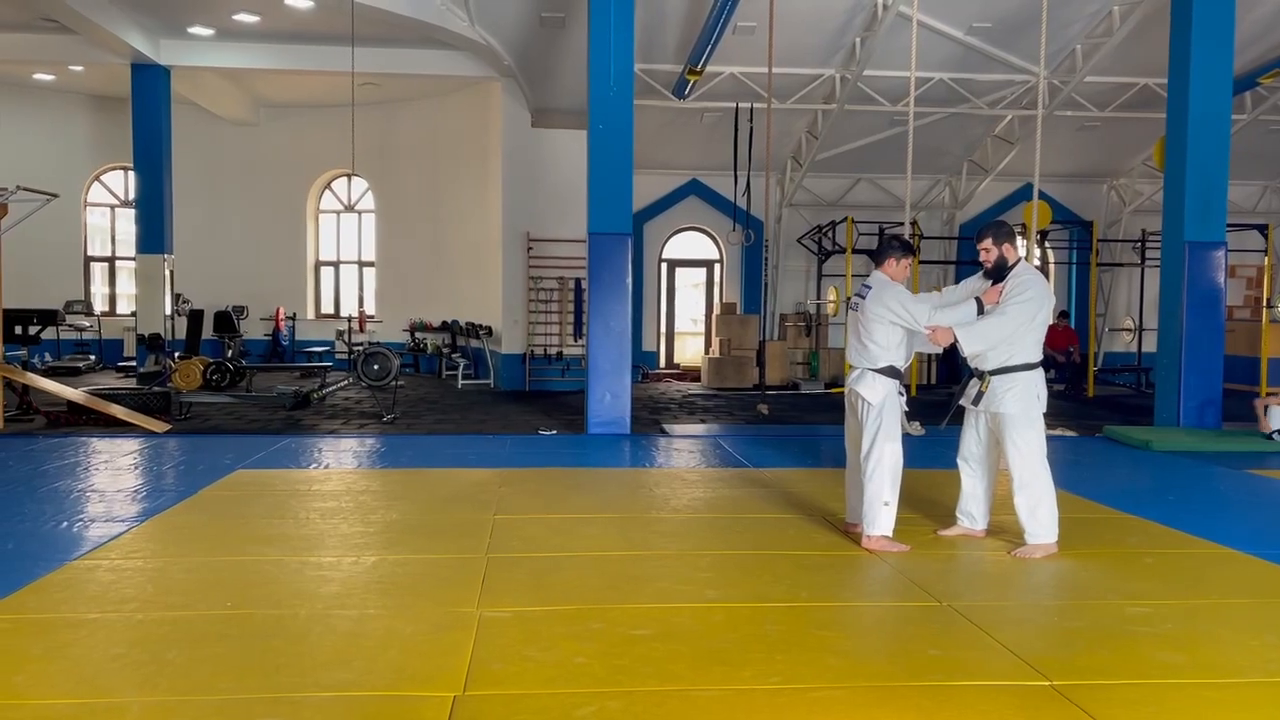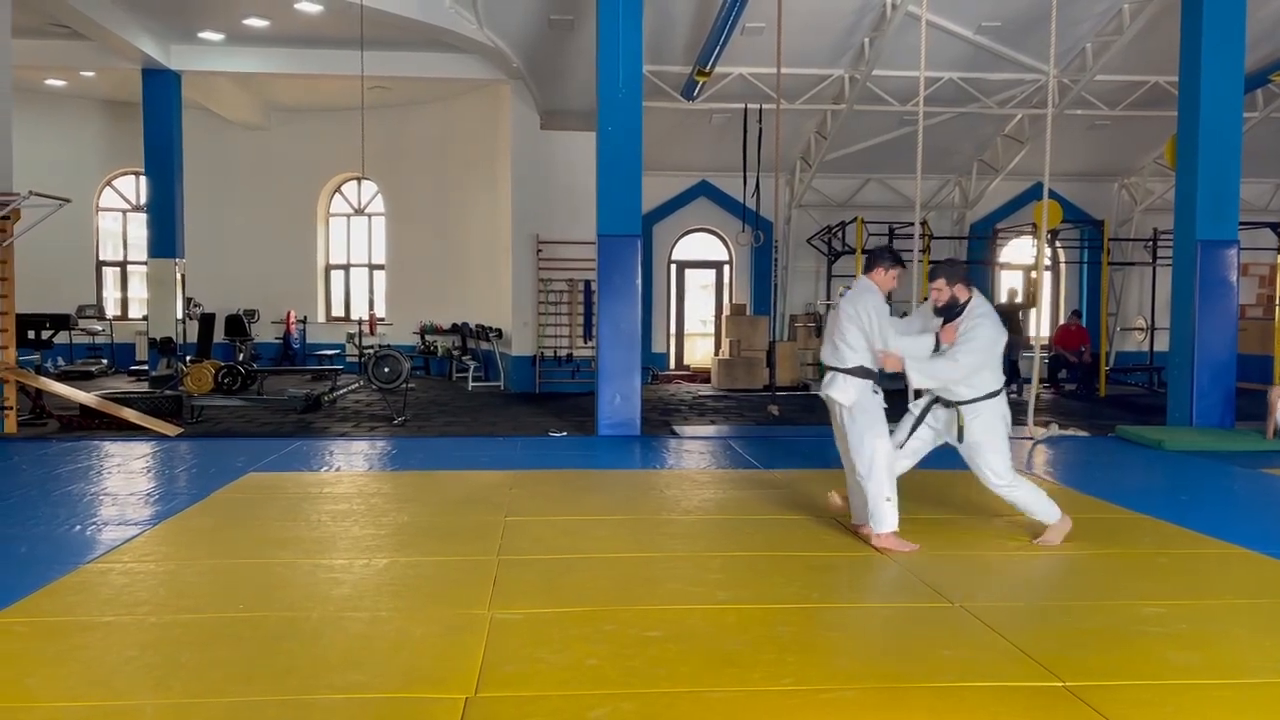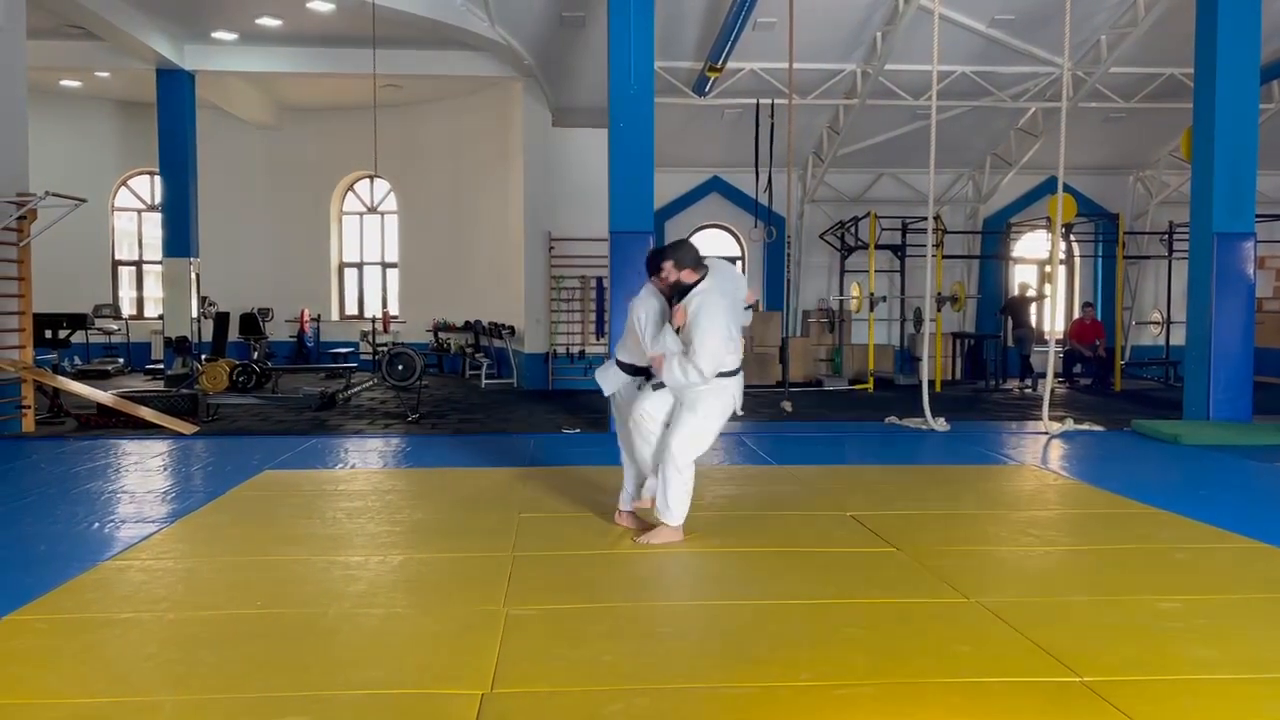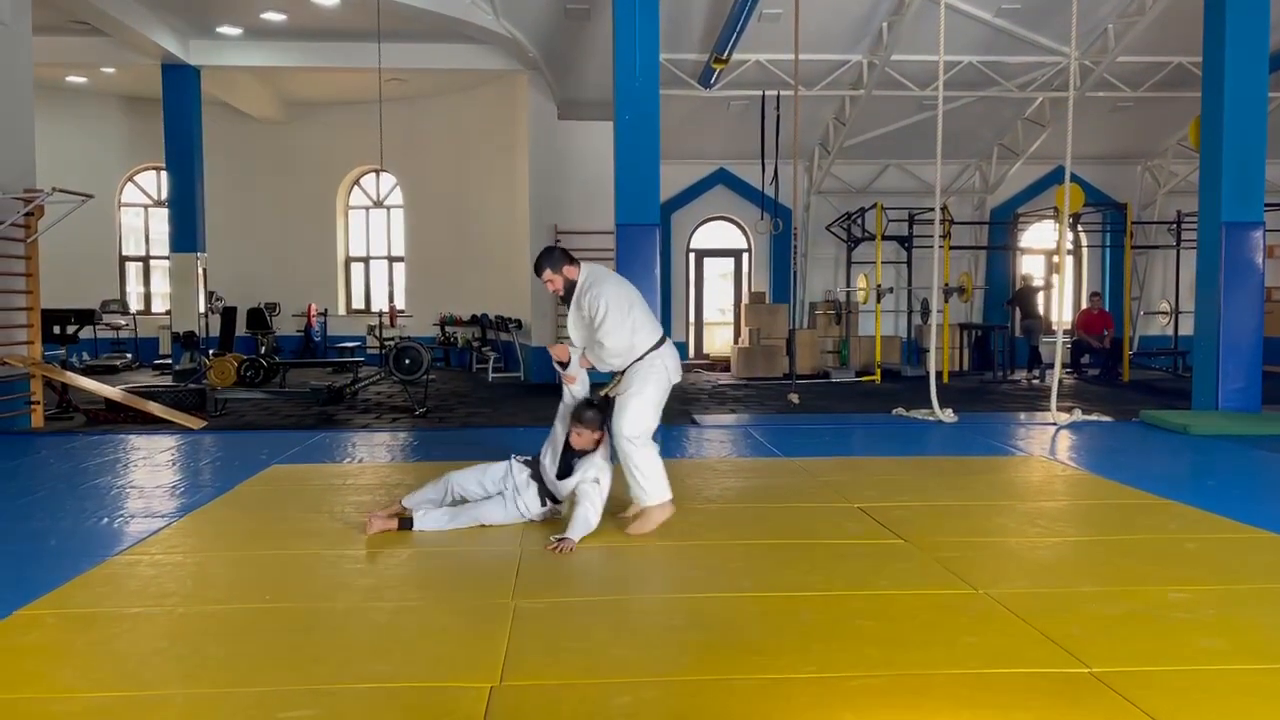
dt=1s
person 1, frame 1
left shoulder: (1030, 284)
right shoulder: (987, 279)
left elbow: (1000, 326)
right elbow: (948, 300)
left wrist: (954, 334)
left hip: (1016, 387)
right hip: (984, 385)
left knee: (1025, 463)
right knee: (973, 457)
left ankle: (1043, 538)
right ankle: (972, 522)
person 1, frame 2
left shoulder: (984, 325)
right shoulder: (944, 311)
left elbow: (952, 368)
left wrist: (904, 363)
left hip: (978, 411)
right hip: (940, 405)
left knee: (1000, 477)
right knee: (898, 449)
left ankle: (1057, 520)
person 1, frame 3
left shoulder: (710, 310)
right shoulder: (717, 272)
left elbow: (700, 370)
left wrist: (665, 369)
left hip: (718, 384)
right hip: (693, 376)
left knee: (677, 451)
right knee: (645, 413)
left ankle: (671, 525)
right ankle: (660, 485)
person 1, frame 4
left shoulder: (601, 290)
right shoulder: (584, 286)
left elbow: (612, 346)
right elbow: (594, 339)
left wrist: (579, 359)
right wrist: (573, 356)
left hip: (651, 365)
right hip: (635, 366)
left knee: (628, 432)
right knee: (630, 431)
left ankle: (658, 503)
right ankle: (647, 495)
person 2, frame 1
left shoulder: (865, 291)
right shoulder: (889, 293)
left elbow: (912, 323)
right elbow: (932, 317)
right wrist: (981, 302)
left hip: (861, 380)
right hip: (879, 384)
left knee: (861, 454)
right knee: (884, 457)
left ankle: (856, 519)
right ankle: (874, 533)
person 2, frame 2
left shoulder: (853, 295)
right shoulder: (869, 298)
left elbow: (892, 328)
right elbow: (890, 342)
left wrist: (929, 326)
right wrist: (936, 339)
left hip: (840, 383)
right hip: (853, 386)
left knee: (858, 457)
right knee: (877, 456)
left ankle: (866, 521)
right ankle: (882, 532)
person 2, frame 3
left shoulder: (665, 297)
right shoulder: (649, 305)
right elbow: (657, 350)
left hip: (645, 380)
right hip: (631, 382)
right ankle: (626, 510)
person 2, frame 4
left shoulder: (597, 471)
right shoulder: (573, 422)
left elbow: (589, 510)
right elbow: (576, 388)
left wrist: (572, 537)
left hip: (537, 502)
right hip: (524, 472)
left knee: (476, 513)
right knee: (455, 481)
left ankle: (397, 523)
right ankle: (401, 508)
